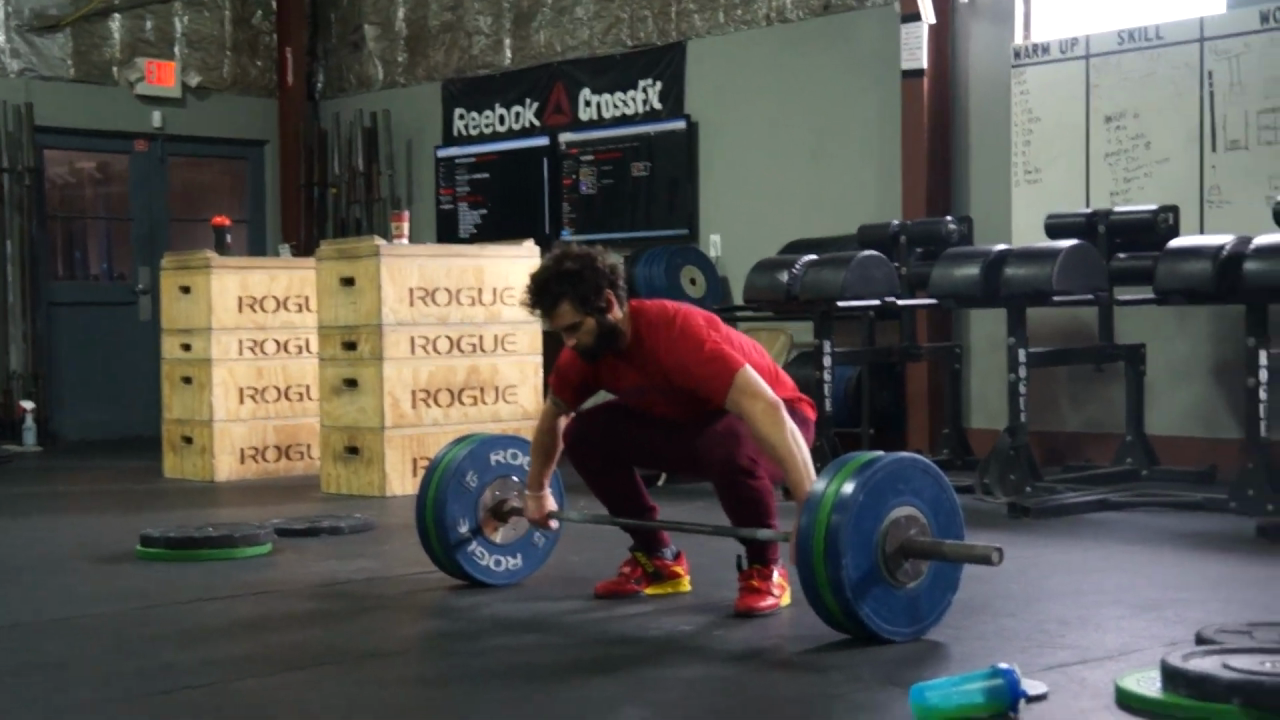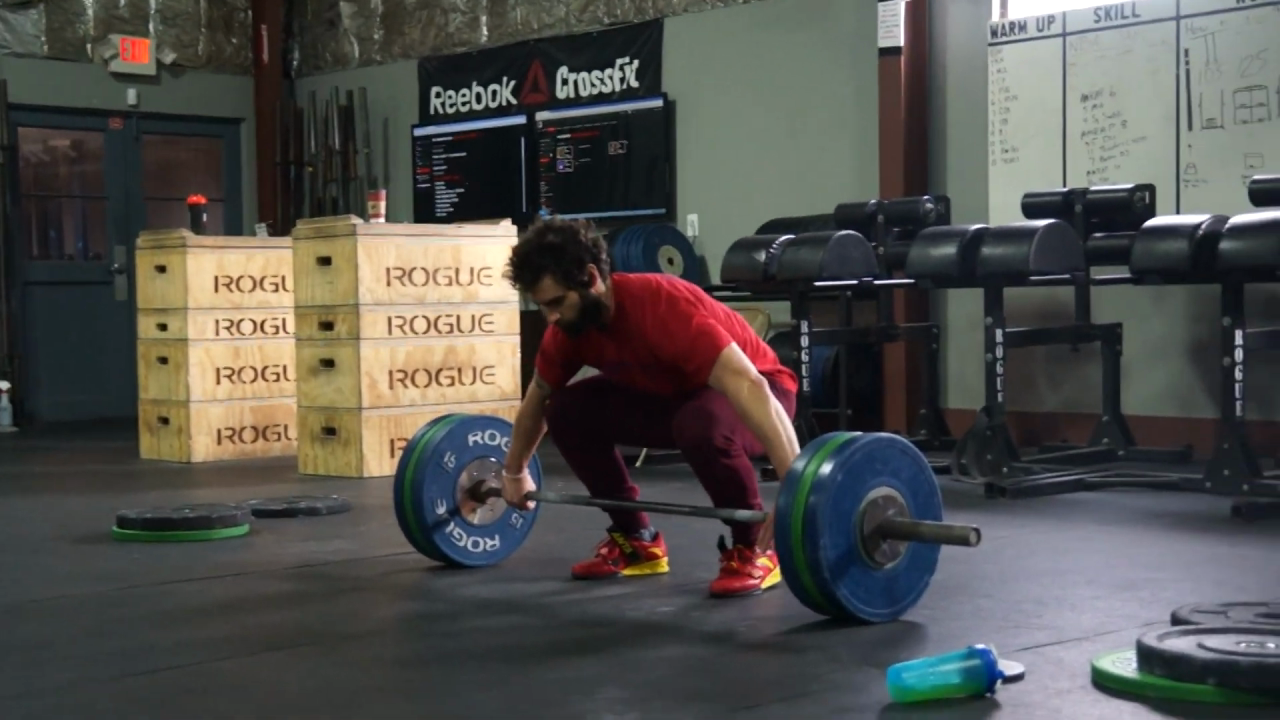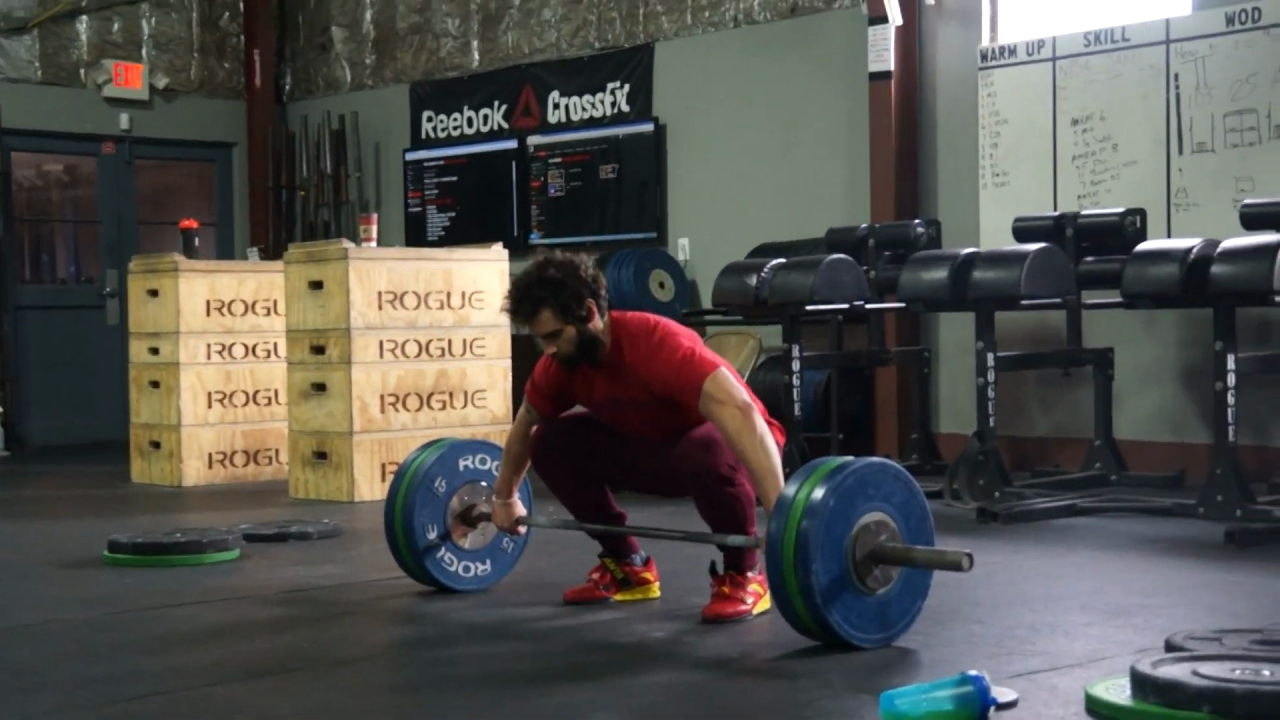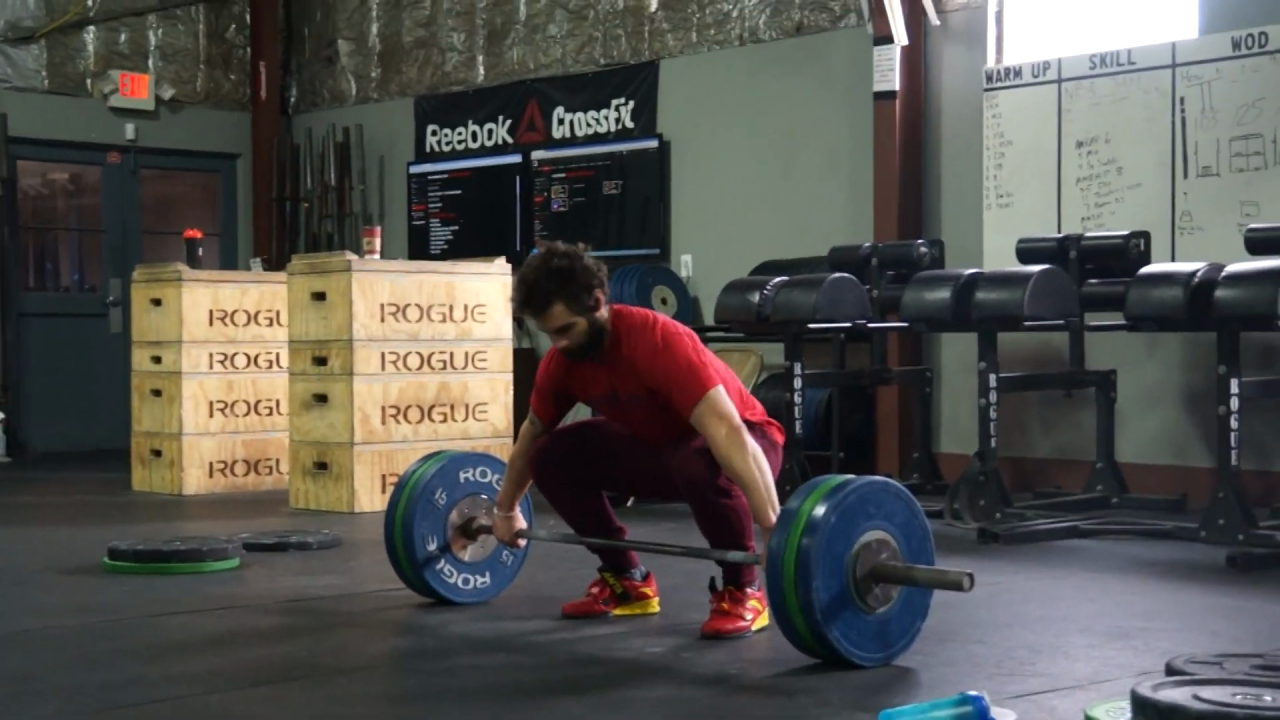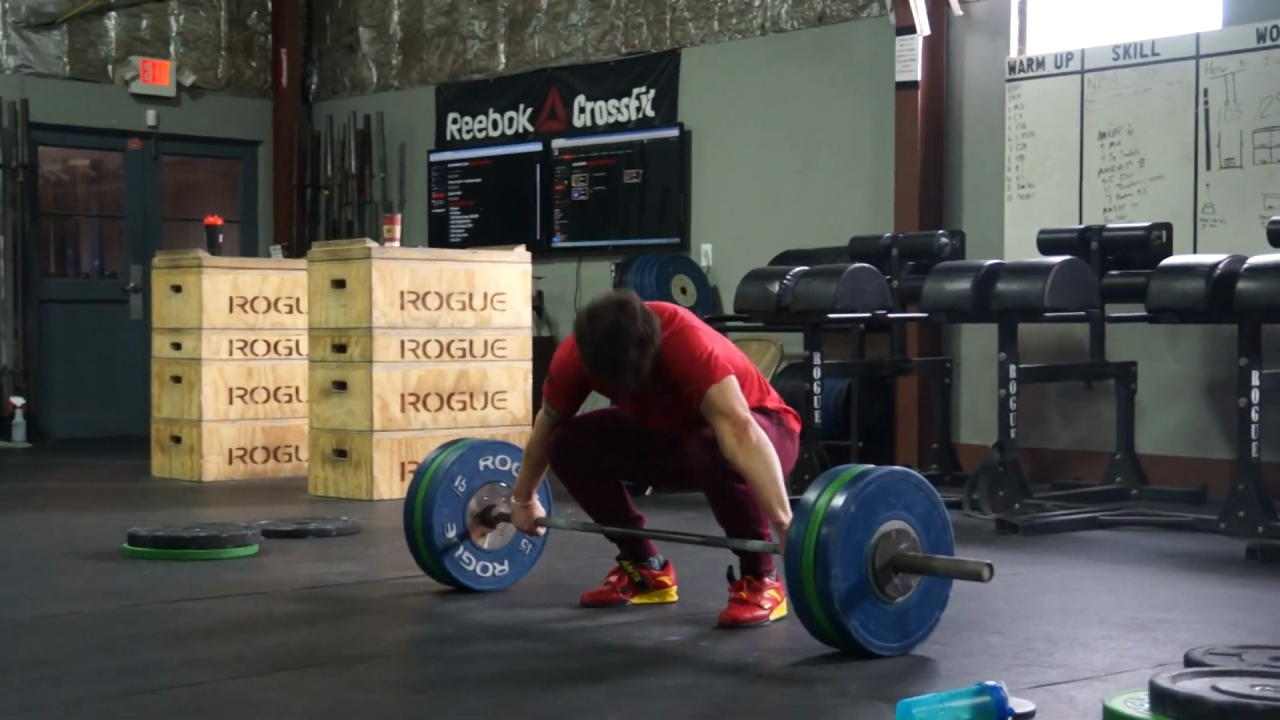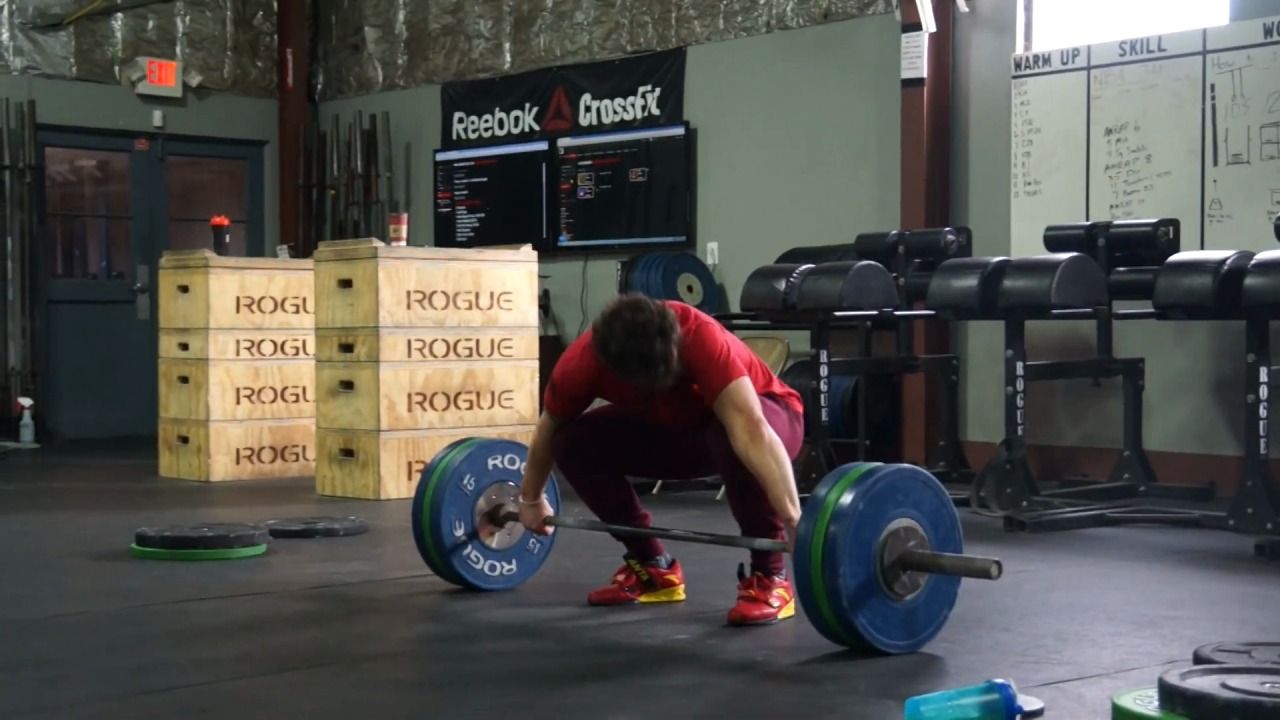
dt=0.2s
person 1, frame 1
left shoulder: (675, 334)
right shoulder: (585, 351)
left elbow: (765, 410)
right elbow: (552, 414)
right wrist: (536, 491)
left hip: (773, 414)
left knee: (727, 449)
right knee: (584, 434)
left ankle: (765, 567)
right ankle: (659, 558)
person 1, frame 2
left shoulder: (660, 307)
right shoulder: (569, 327)
left elbow: (748, 386)
right elbow: (537, 397)
right wrist: (514, 472)
left hip: (751, 396)
left knee: (700, 429)
right knee: (564, 411)
left ankle: (751, 550)
right ankle: (636, 539)
person 1, frame 3
left shoulder: (655, 344)
right shoulder: (561, 364)
left elbow: (739, 414)
right elbow: (525, 423)
right wrist: (504, 498)
left hip: (739, 441)
left knee: (705, 455)
right knee: (549, 444)
left ankle: (744, 575)
right ankle: (627, 565)
person 1, frame 4
left shoulder: (658, 341)
right shoulder: (562, 360)
left elbow: (727, 433)
right elbow: (532, 432)
left wrist: (777, 533)
right wrist: (506, 511)
left hip: (745, 442)
right hip: (659, 445)
left knee: (702, 465)
right knee: (550, 456)
left ankle: (742, 591)
right ankle: (626, 579)
person 1, frame 5
left shoulder: (681, 337)
right shoulder: (574, 356)
left elbow: (737, 431)
right elbow: (547, 423)
left wrist: (788, 528)
right wrist: (523, 500)
left hip: (760, 427)
left knee: (718, 453)
right knee: (567, 445)
left ankle: (761, 580)
right ankle: (645, 567)
person 1, frame 6
left shoulder: (696, 335)
right shoulder: (583, 361)
left elbow: (749, 431)
right elbow: (549, 427)
left wrist: (794, 524)
right wrist: (531, 500)
left hip: (762, 412)
left knee: (736, 447)
right knee: (573, 443)
left ankle: (771, 579)
right ankle: (651, 565)
